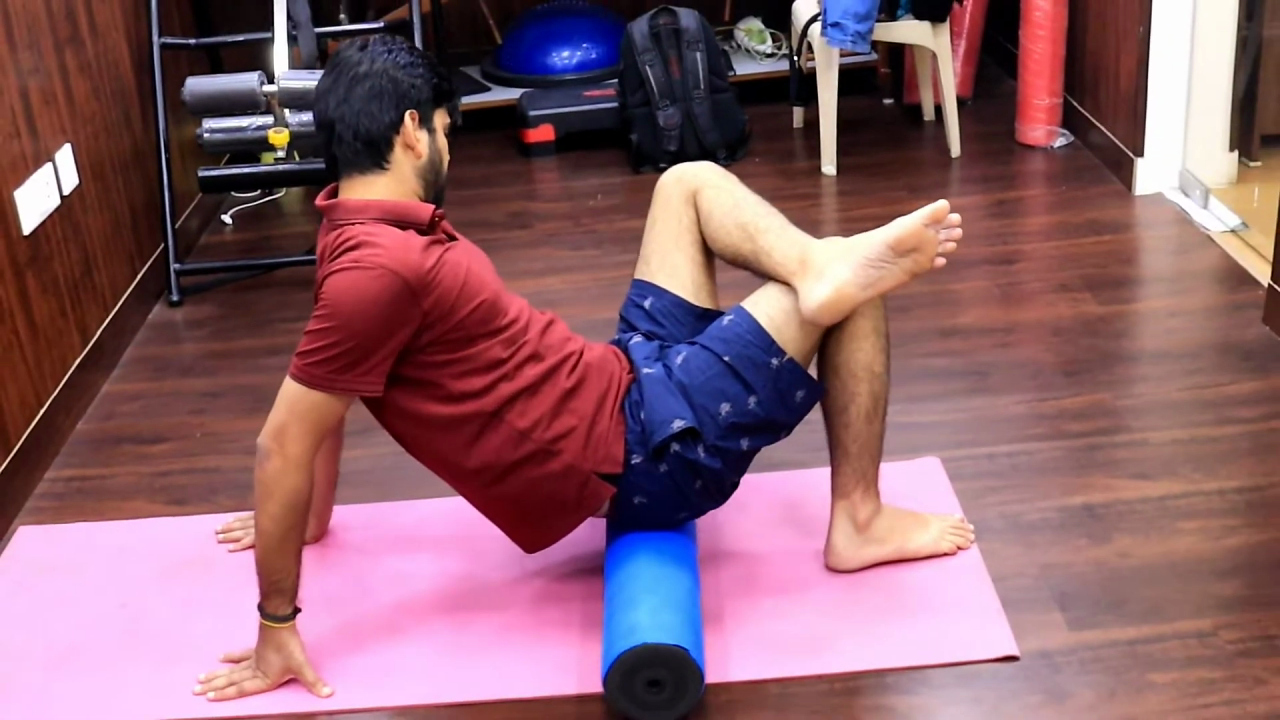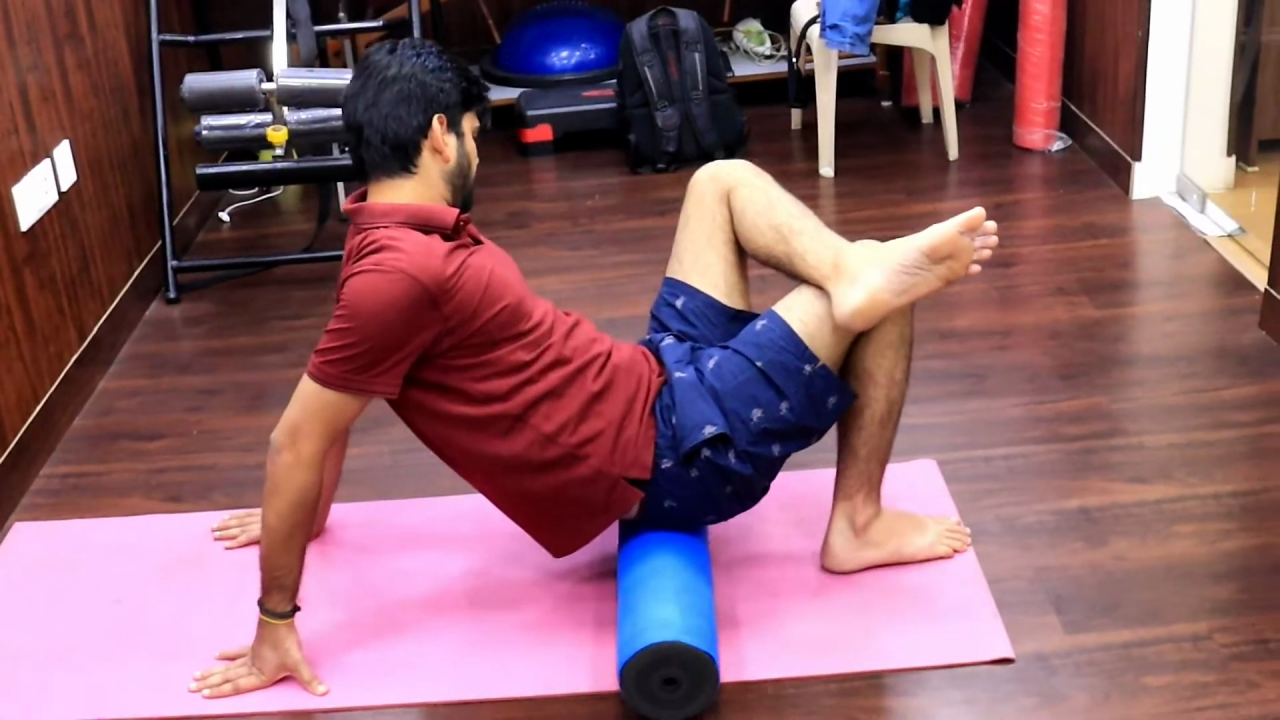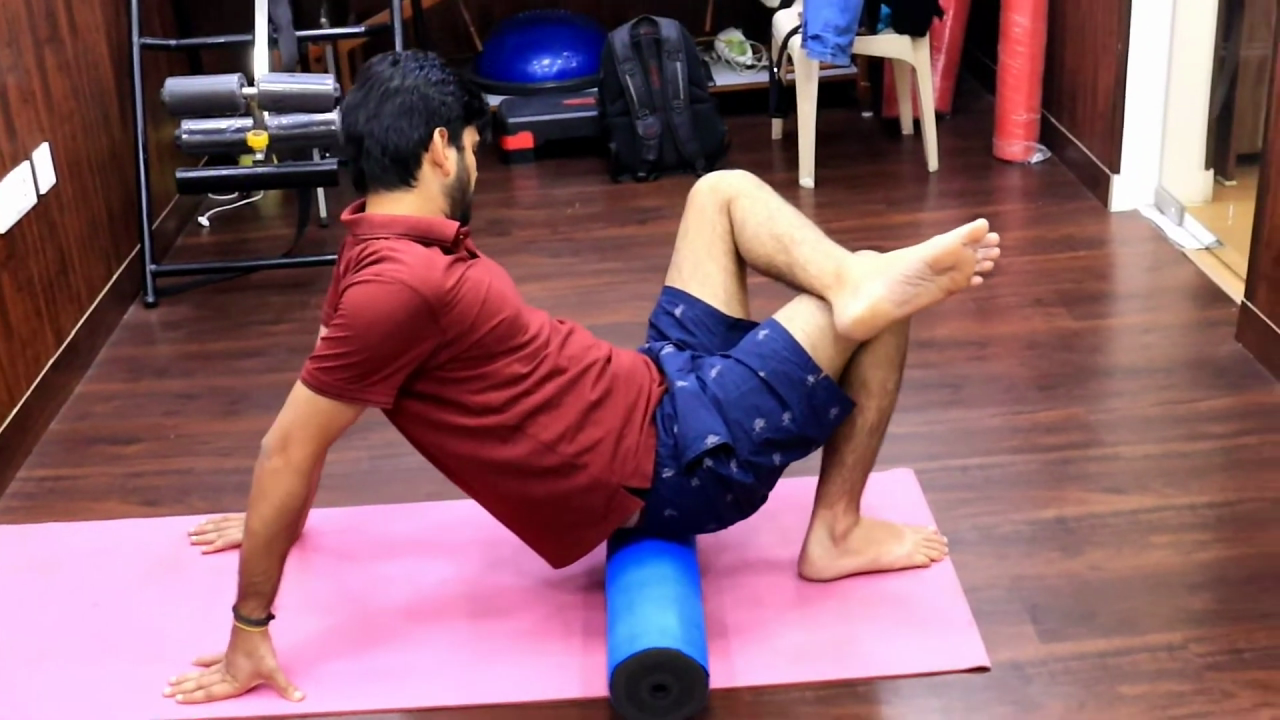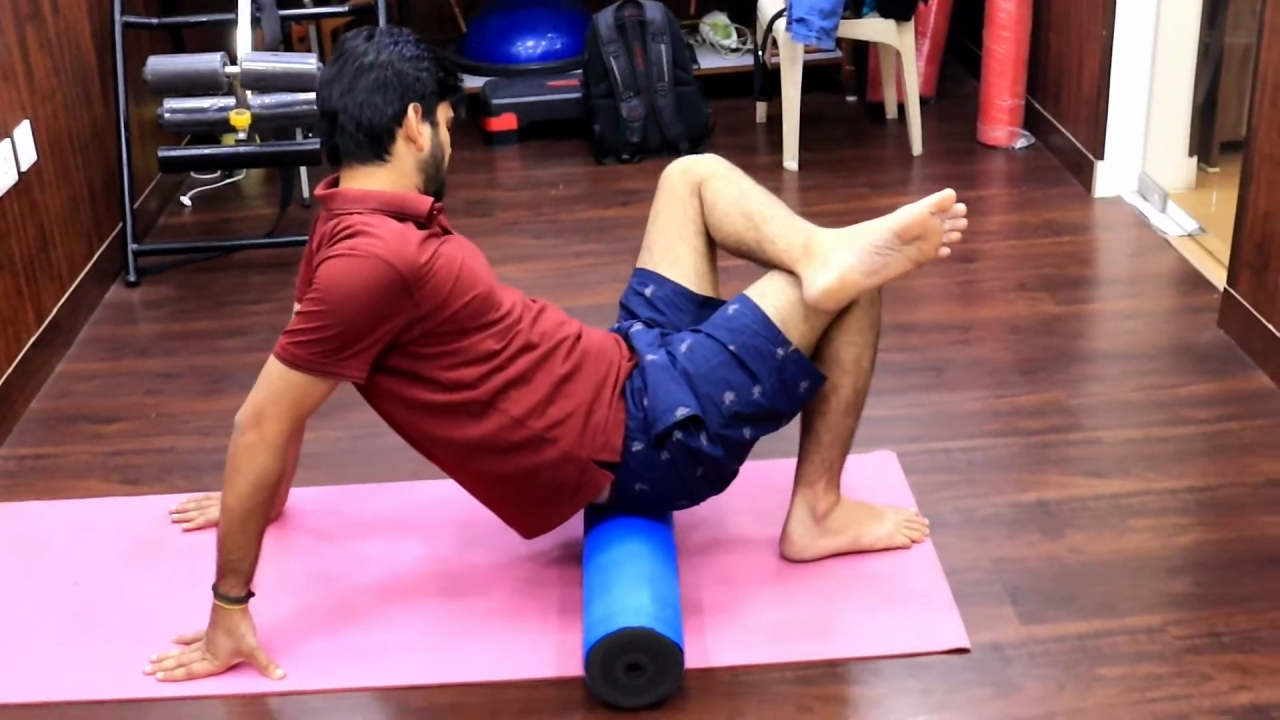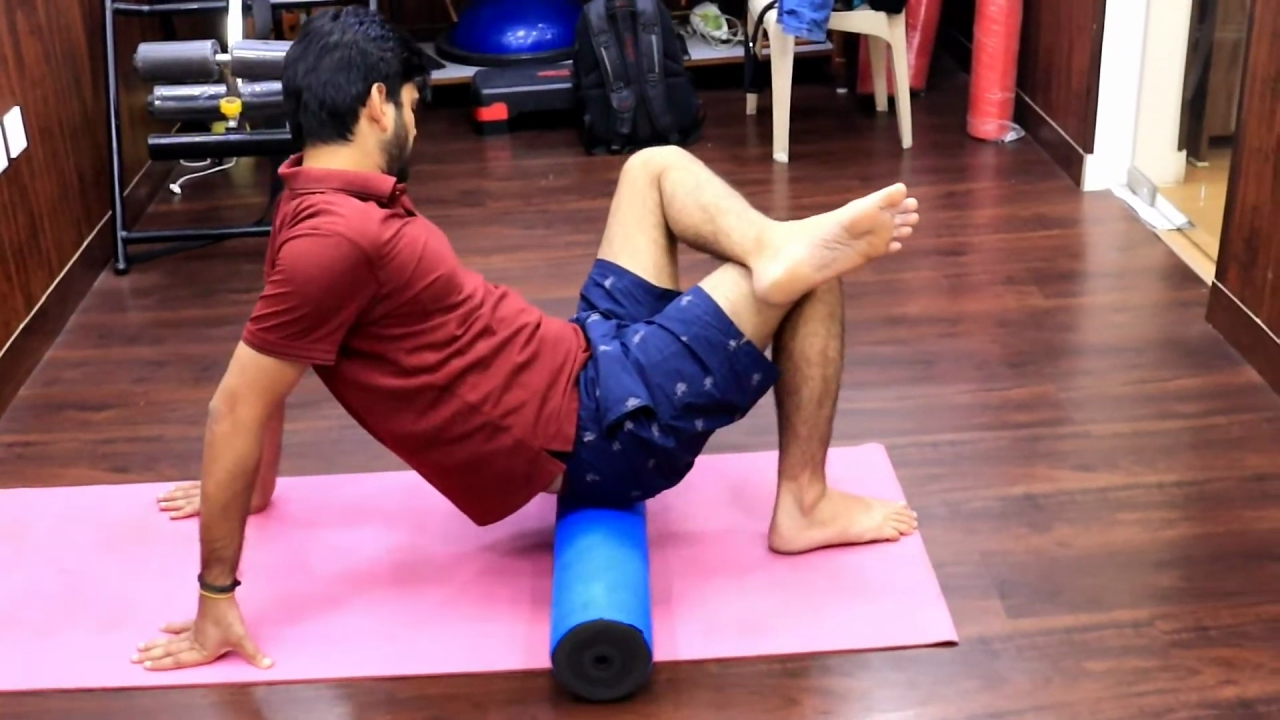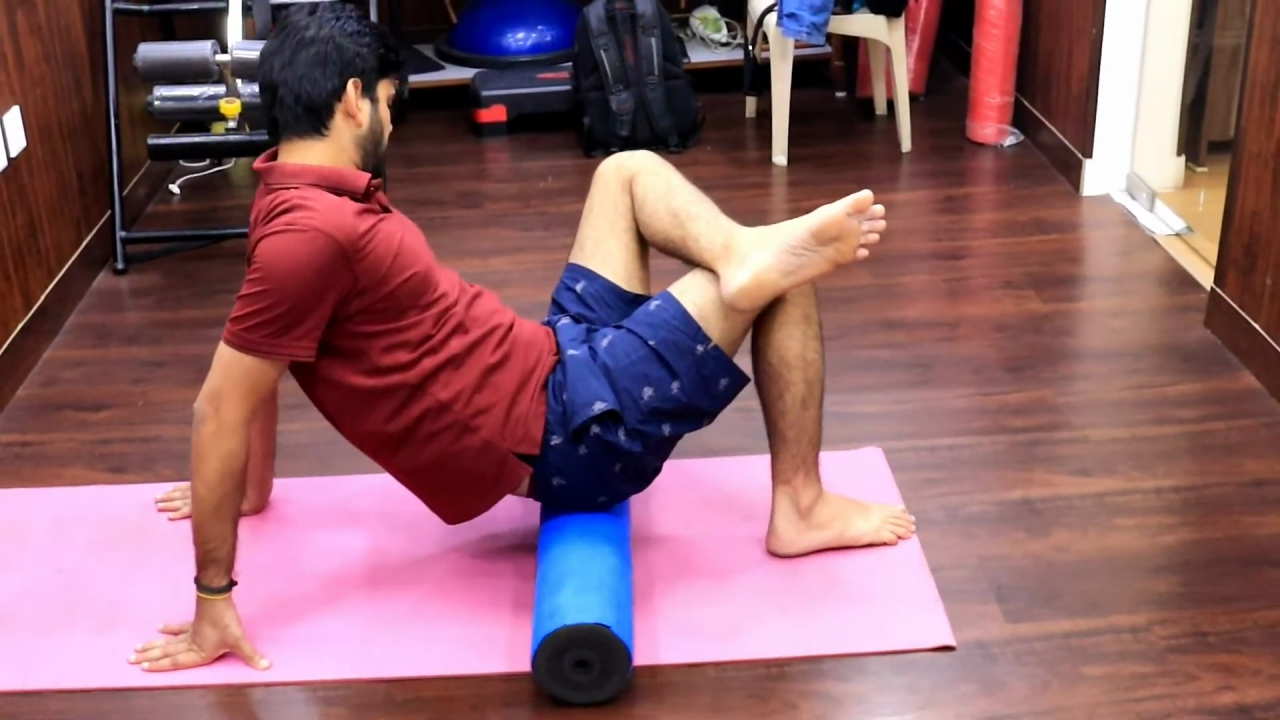
dt=0.3s
person 1, frame 1
left shoulder: (366, 230)
right shoulder: (382, 266)
left elbow: (319, 395)
right elbow: (282, 445)
left wrist: (314, 518)
right wrist: (277, 627)
left hip: (630, 380)
right hip: (647, 446)
left knee: (692, 182)
right knee: (853, 291)
left ankle: (822, 267)
right ankle: (860, 519)
person 1, frame 2
left shoulder: (394, 235)
right shoulder: (403, 272)
left elbow: (335, 367)
right elbow: (297, 439)
right wrist: (275, 626)
left hip: (659, 382)
right hip: (676, 446)
left knee: (725, 181)
right knee: (882, 288)
left ankle: (848, 270)
right ankle: (860, 522)
person 1, frame 3
left shoulder: (384, 245)
right shoulder: (402, 284)
left elbow: (322, 370)
right elbow: (288, 447)
right wrist: (249, 633)
left hip: (657, 388)
right hip: (676, 456)
left knee: (726, 191)
right knee: (880, 304)
left ankle: (855, 283)
right ankle: (839, 531)
person 1, frame 4
left shoulder: (357, 222)
right shoulder: (376, 257)
left elbow: (298, 349)
right elbow: (261, 421)
right wrist: (230, 610)
left hip: (625, 369)
right hip: (644, 431)
left knee: (696, 175)
right knee: (852, 282)
left ankle: (824, 252)
right ankle: (821, 510)
person 1, frame 5
left shoulder: (324, 202)
right shoulder: (338, 236)
left elbow: (259, 376)
right elbow: (235, 408)
left wrist: (256, 486)
right wrist: (217, 599)
left hip: (588, 359)
right hip: (600, 426)
left knee: (658, 167)
right knee: (813, 273)
left ankle: (776, 247)
right ankle: (805, 503)
person 1, frame 6
left shoulder: (304, 196)
right shoulder: (312, 231)
left elbow: (259, 368)
right elbow: (220, 408)
left wrist: (255, 488)
right wrist: (215, 599)
left hip: (553, 363)
right hip: (565, 430)
left knee: (631, 171)
right knee: (786, 277)
left ankle: (739, 256)
right ankle: (803, 507)
